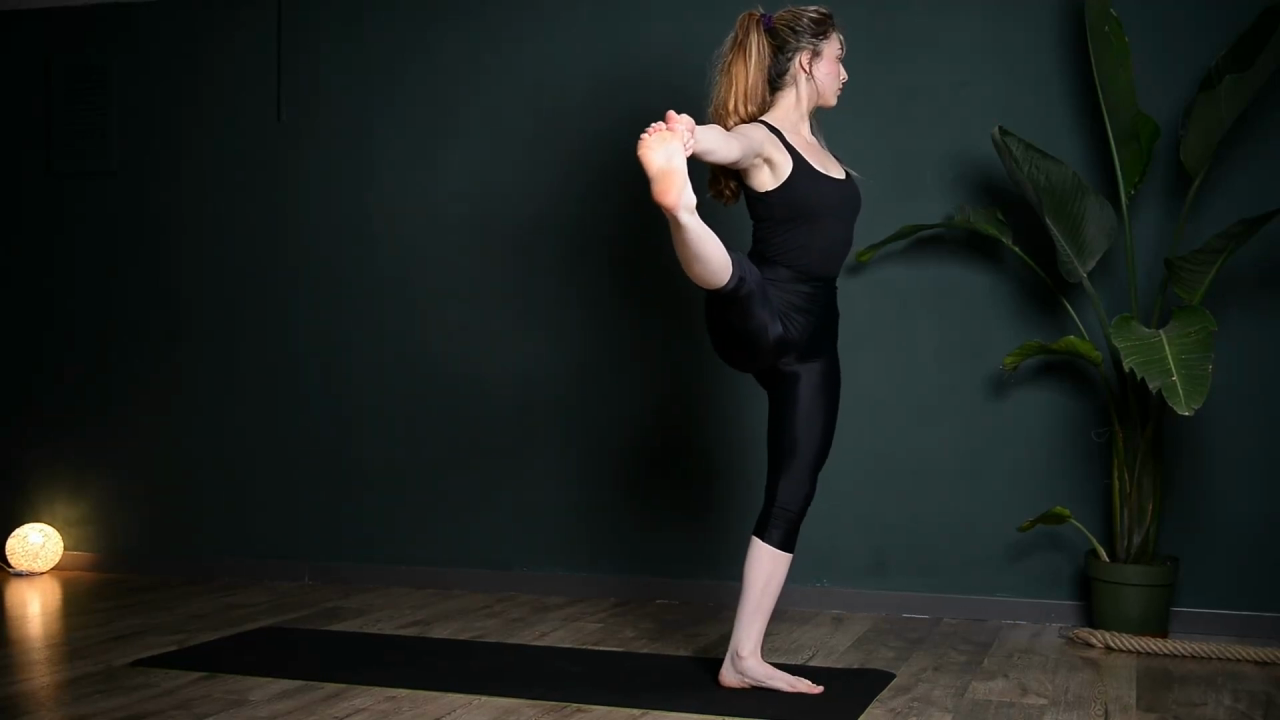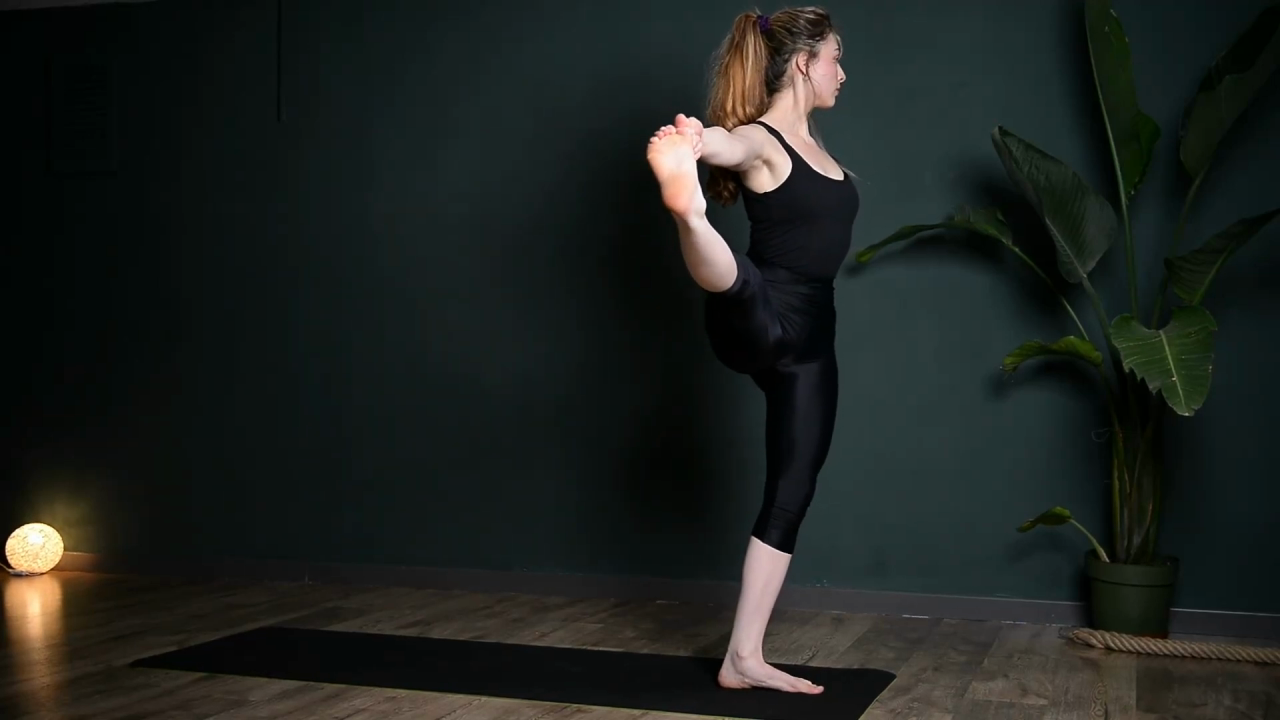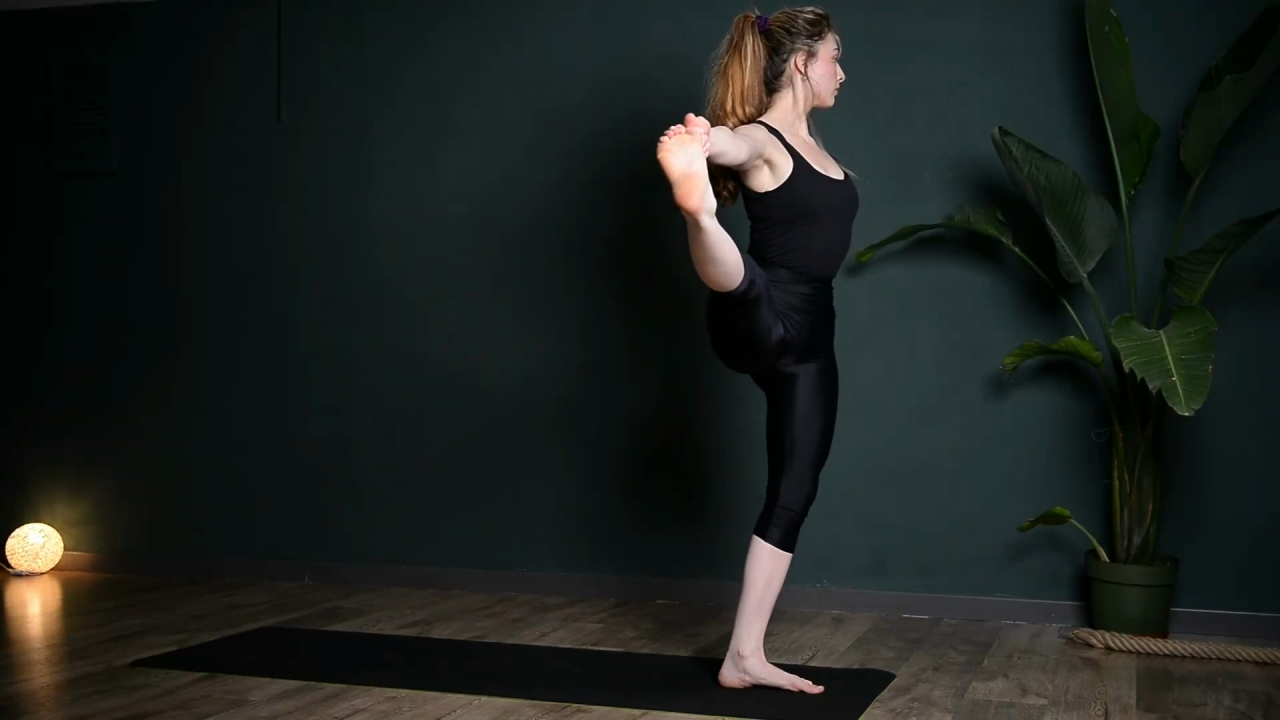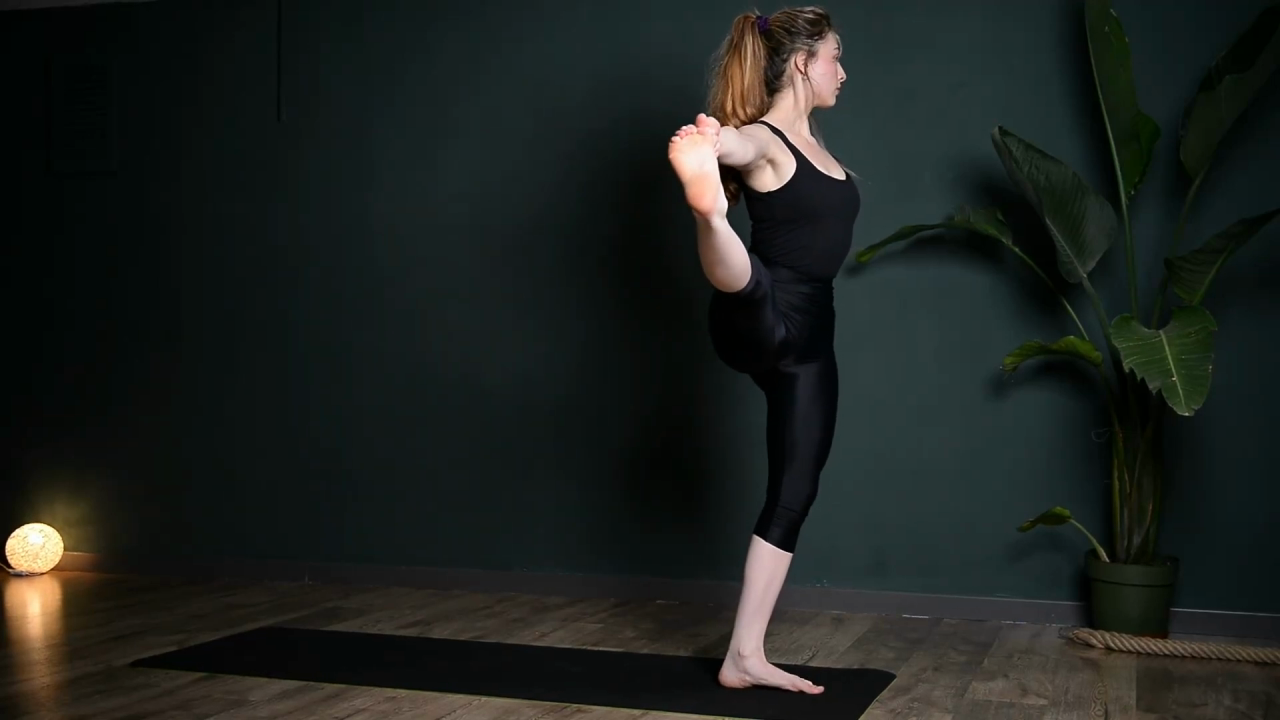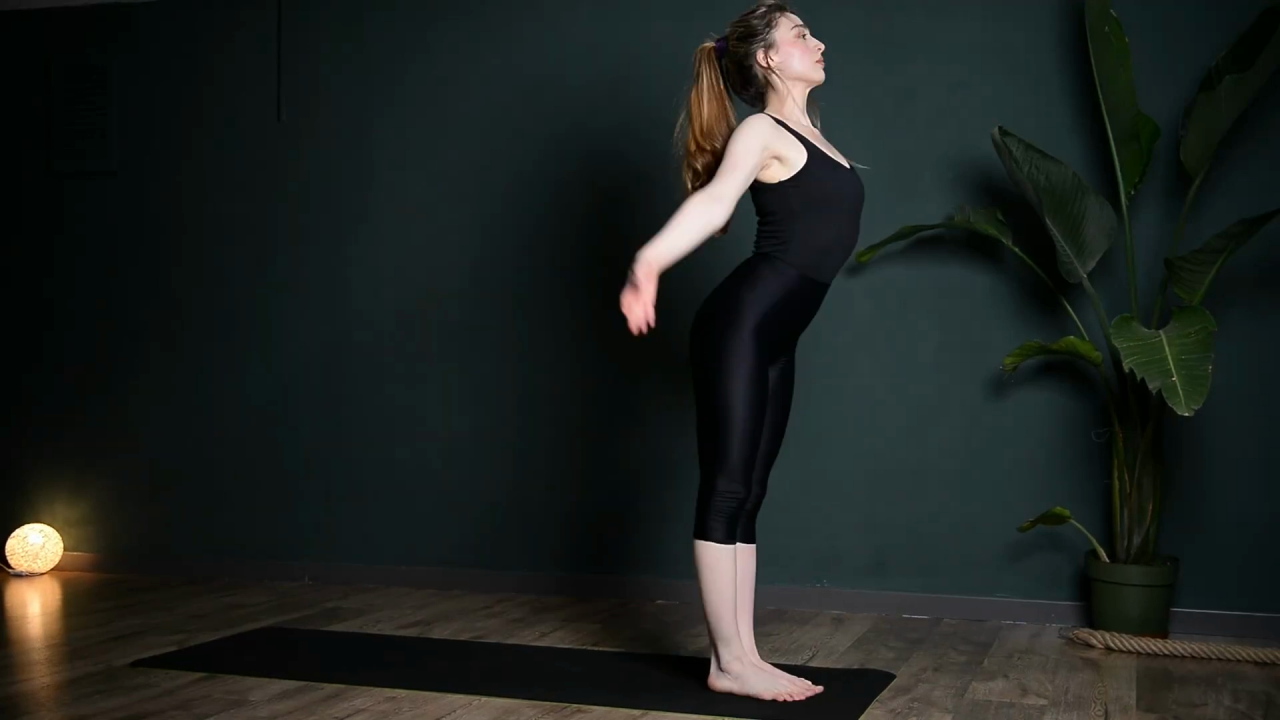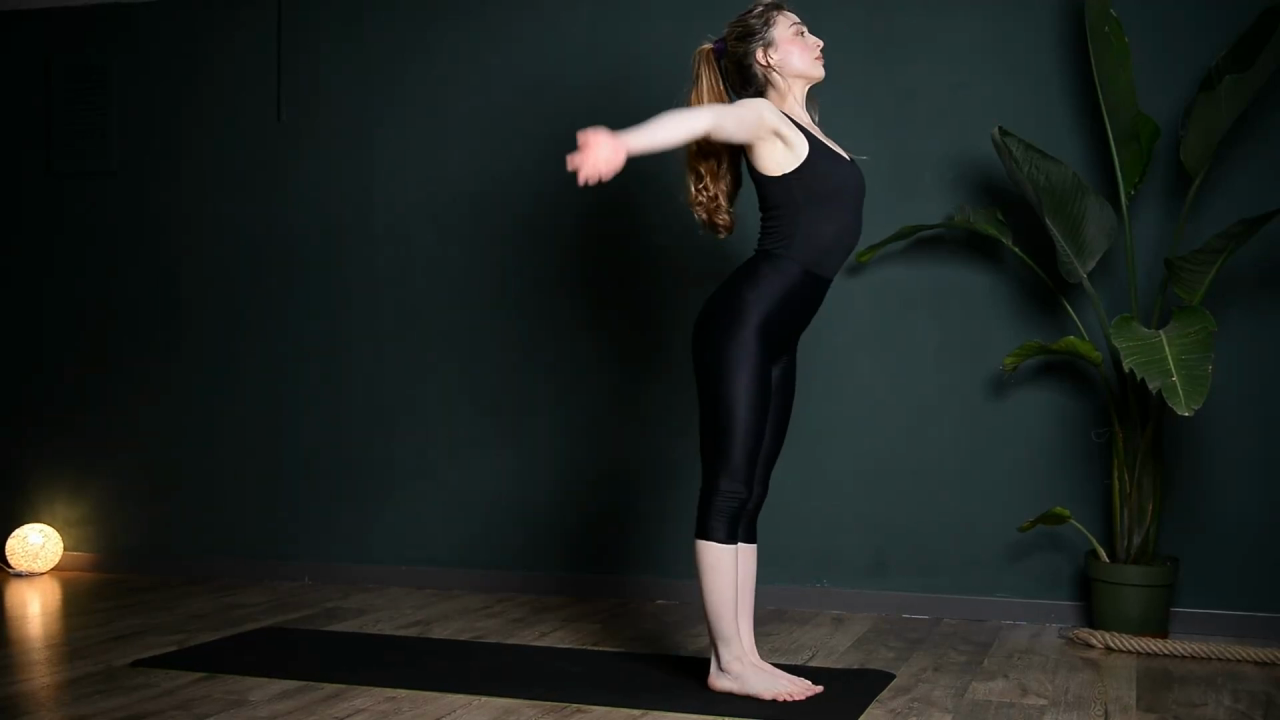
dt=0.2s
person 1, frame 1
left shoulder: (811, 142)
right shoulder: (760, 138)
right elbow: (722, 143)
right wrist: (683, 139)
left hip: (812, 334)
right hip: (762, 320)
left knee: (790, 499)
right knee: (733, 279)
left ankle: (744, 658)
person 1, frame 2
left shoulder: (809, 142)
right shoulder: (759, 139)
right elbow: (725, 146)
right wrist: (691, 143)
left hip: (809, 335)
right hip: (761, 323)
left knee: (790, 498)
right knee: (735, 282)
left ankle: (744, 658)
person 1, frame 3
left shoulder: (809, 141)
right shoulder: (760, 138)
right elbow: (727, 145)
right wrist: (700, 142)
left hip: (809, 334)
right hip: (760, 324)
left knee: (792, 497)
right knee: (739, 282)
left ankle: (744, 656)
person 1, frame 4
left shoulder: (810, 141)
right shoulder: (761, 139)
right elbow: (733, 147)
right wrist: (708, 145)
left hip: (808, 334)
right hip: (759, 324)
left knee: (792, 496)
right knee: (745, 285)
left ankle: (745, 655)
person 1, frame 5
left shoulder: (805, 134)
right shoulder: (761, 132)
right elbow: (712, 199)
right wrist: (649, 261)
left hip: (776, 337)
right hip: (742, 325)
left knee: (746, 494)
right knee: (726, 487)
left ankle: (740, 657)
right ankle: (731, 662)
person 1, frame 6
left shoulder: (802, 126)
right shoulder: (763, 117)
right elbow: (698, 123)
right wrist: (621, 143)
left hip: (775, 336)
right hip: (743, 324)
left knee: (748, 494)
right knee: (728, 487)
left ankle: (740, 657)
right ankle: (729, 661)
